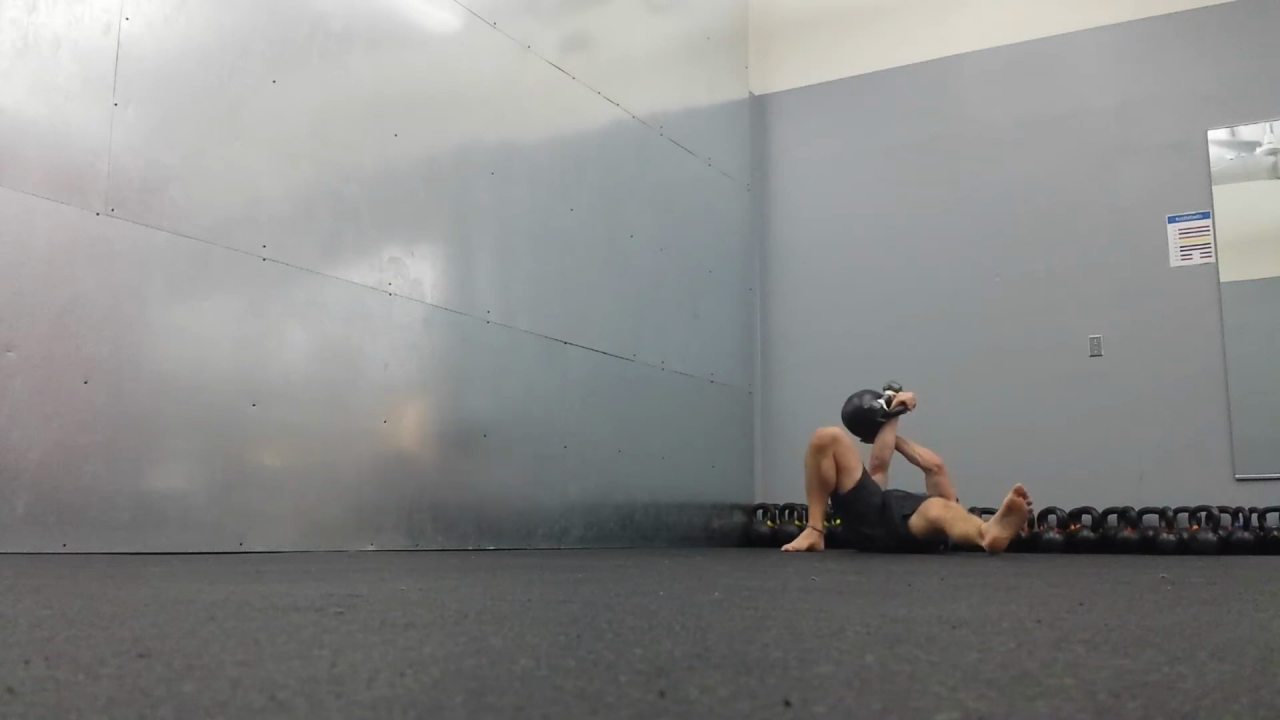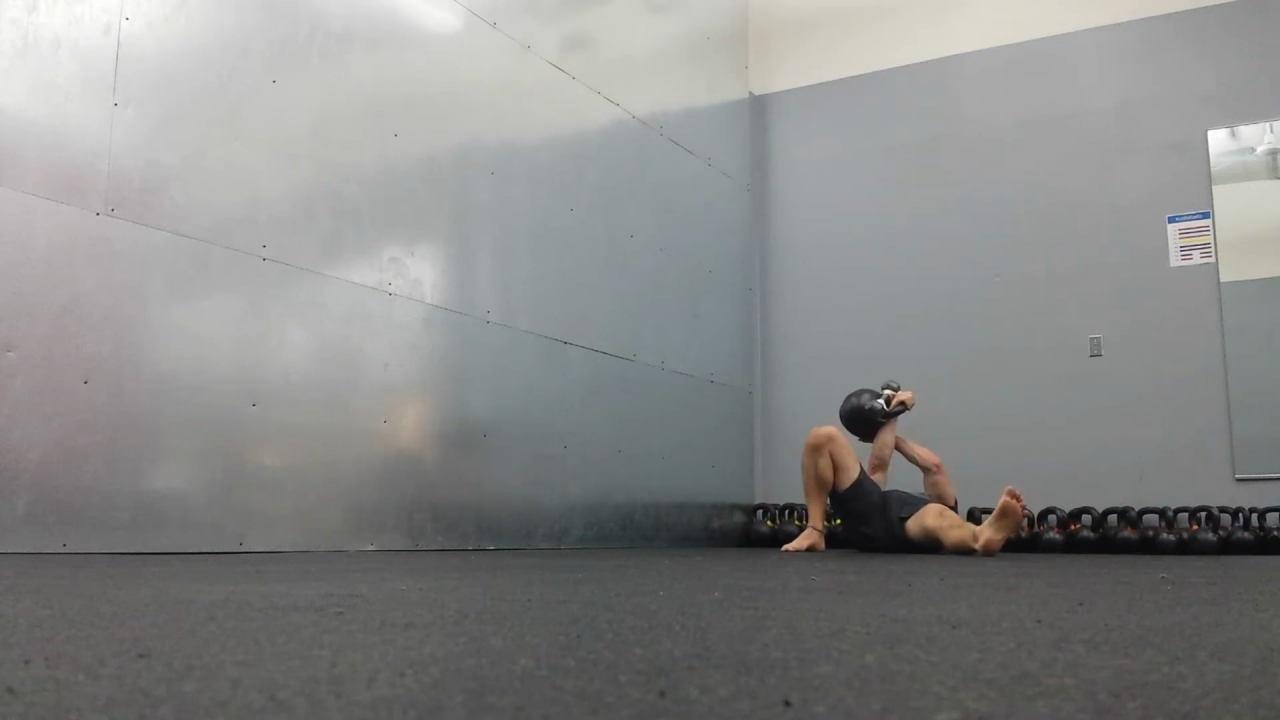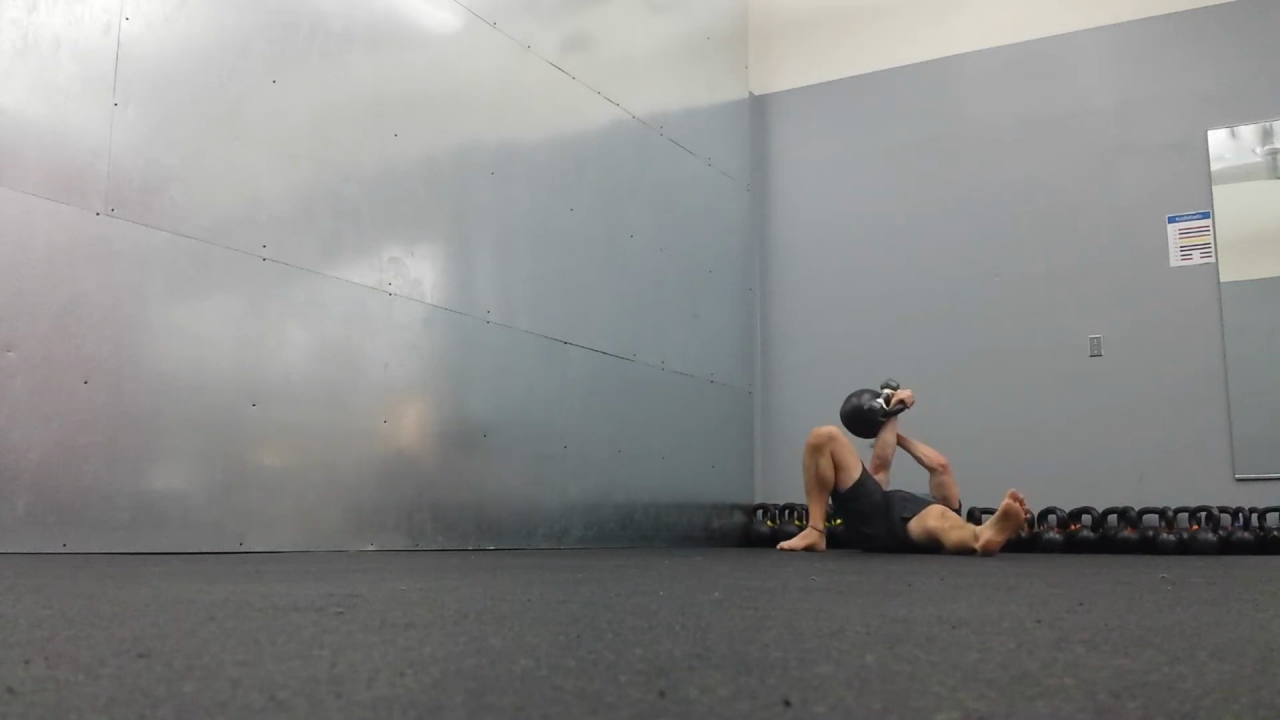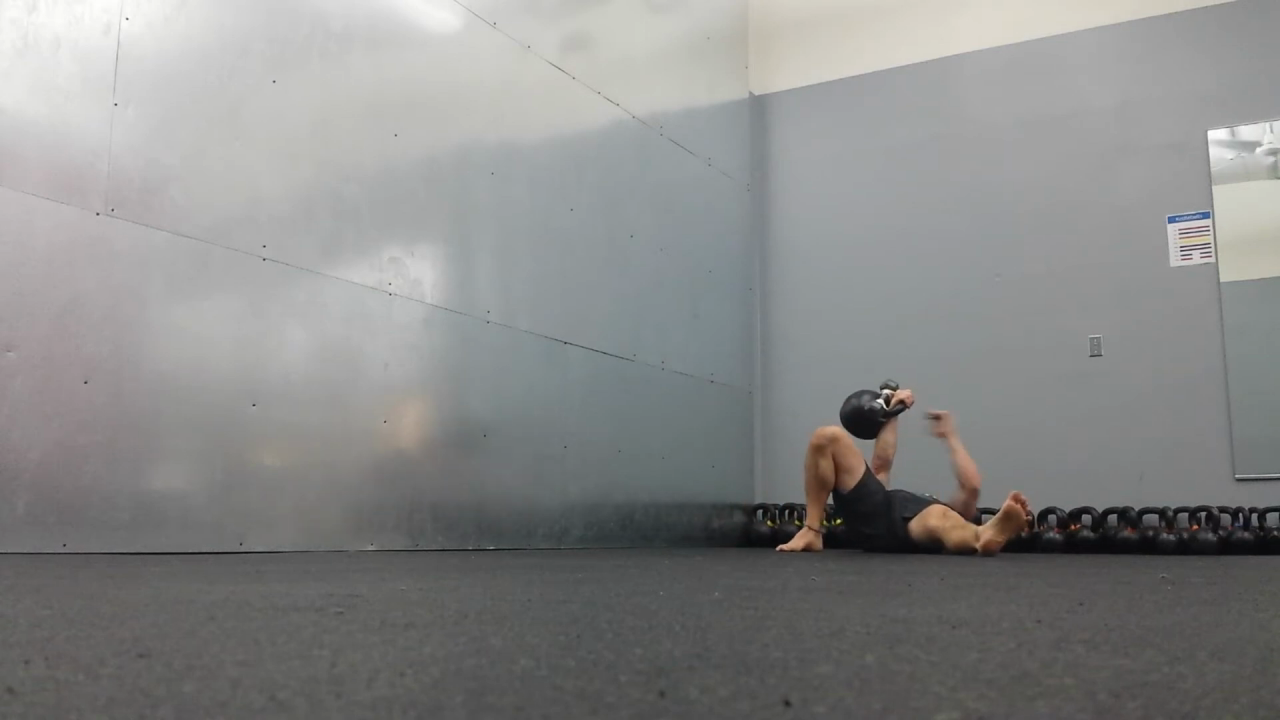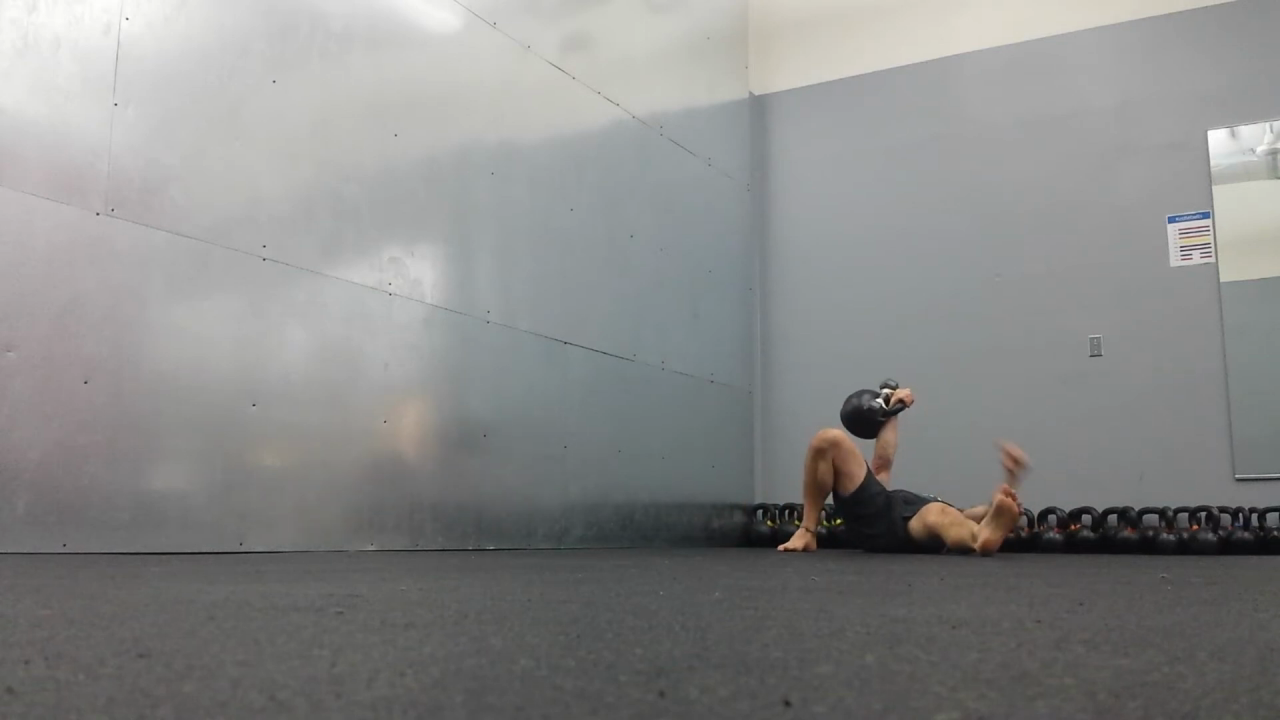
dt=0.2s
person 1, frame 1
left shoulder: (931, 510)
left elbow: (934, 467)
right elbow: (878, 466)
left wrist: (893, 438)
right wrist: (892, 417)
left hip: (909, 533)
right hip: (870, 522)
left knee: (940, 508)
right knee: (827, 438)
left ankle: (989, 533)
right ankle: (815, 532)
person 1, frame 2
left shoulder: (942, 509)
right shoulder: (883, 500)
left elbow: (933, 466)
right elbow: (877, 466)
left wrist: (893, 438)
right wrist: (891, 417)
left hip: (908, 529)
right hip: (870, 520)
left knee: (935, 517)
right knee: (823, 437)
left ankle: (984, 536)
right ankle: (814, 532)
person 1, frame 3
left shoulder: (945, 510)
right shoulder: (886, 502)
left elbow: (939, 466)
right elbow: (880, 466)
left wrist: (899, 438)
right wrist: (892, 415)
left hip: (911, 529)
right hip: (873, 517)
left knee: (937, 520)
right knee: (824, 437)
left ankle: (984, 536)
right ankle: (815, 532)
person 1, frame 4
left shoulder: (952, 514)
left elbow: (971, 484)
right elbow: (880, 465)
left wrist: (950, 437)
right wrist: (893, 414)
left hip: (910, 530)
right hip: (874, 517)
left knee: (939, 518)
right knee: (828, 437)
left ankle: (986, 536)
right ankle: (812, 532)
person 1, frame 5
left shoulder: (953, 517)
left elbow: (994, 510)
right elbow: (881, 466)
left wrist: (1012, 476)
left hip: (911, 531)
right hip: (874, 517)
left knee: (938, 515)
right knee: (829, 440)
left ankle: (984, 537)
right ankle: (807, 532)
